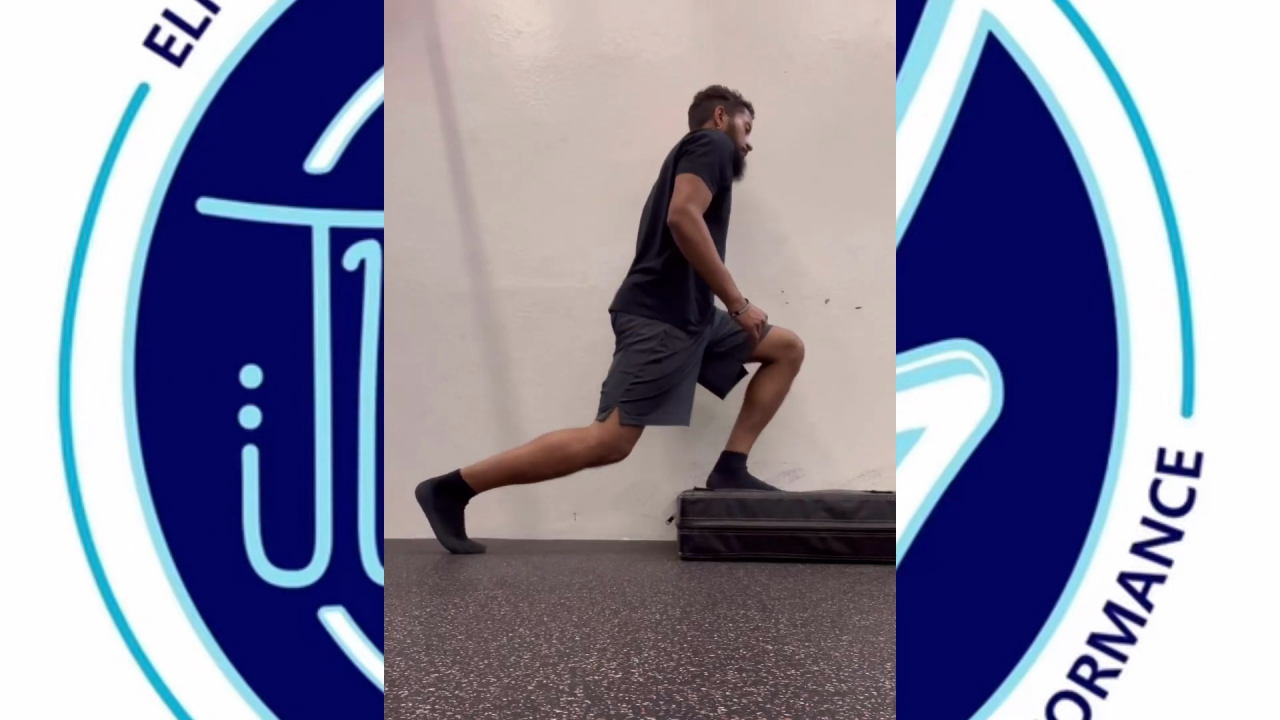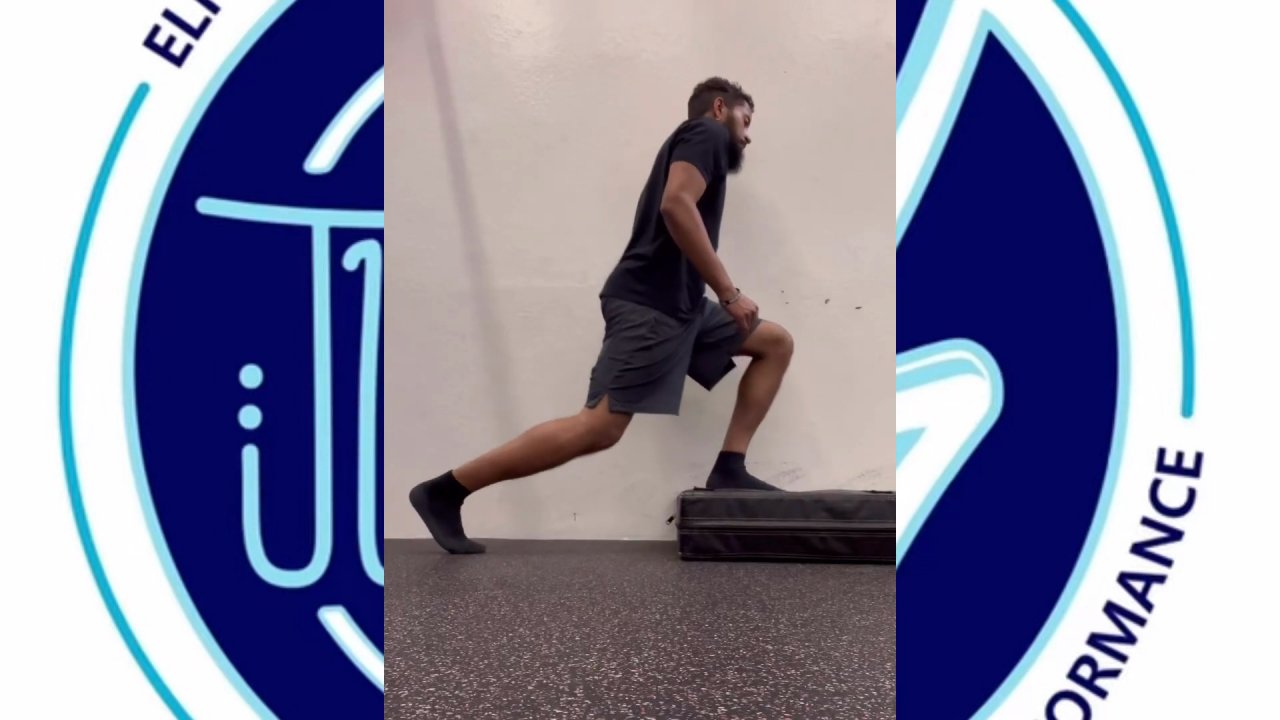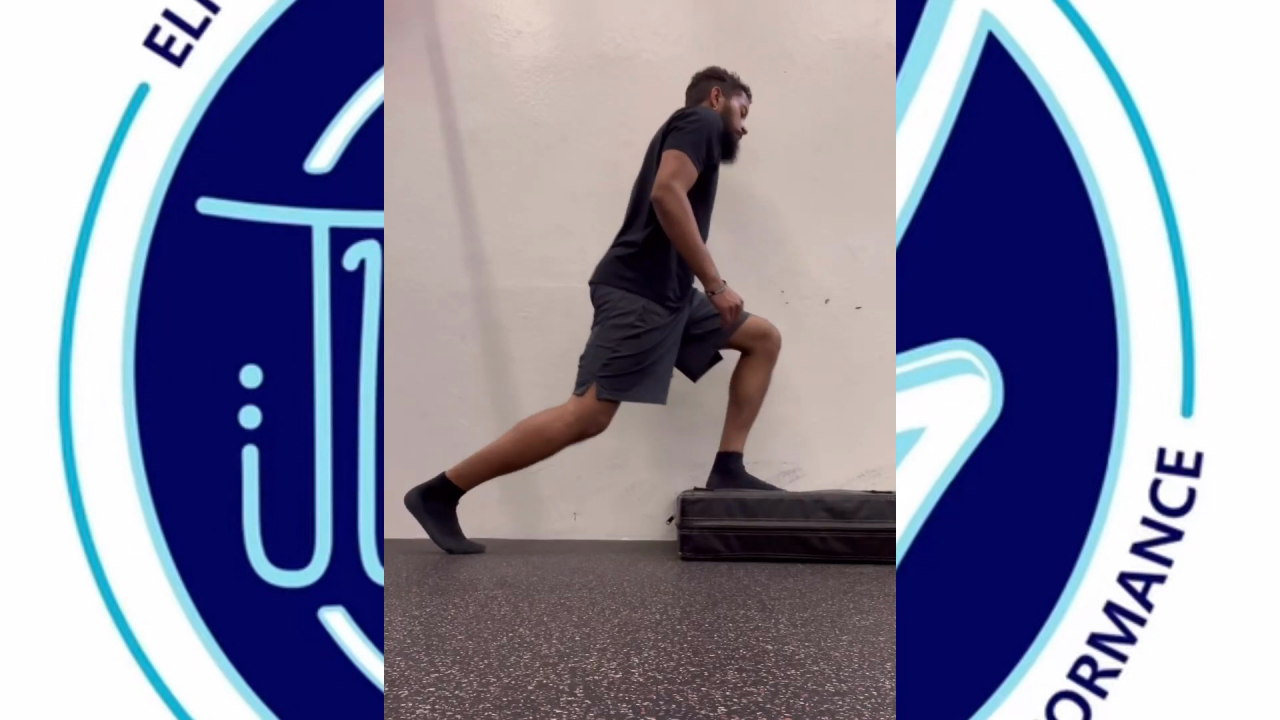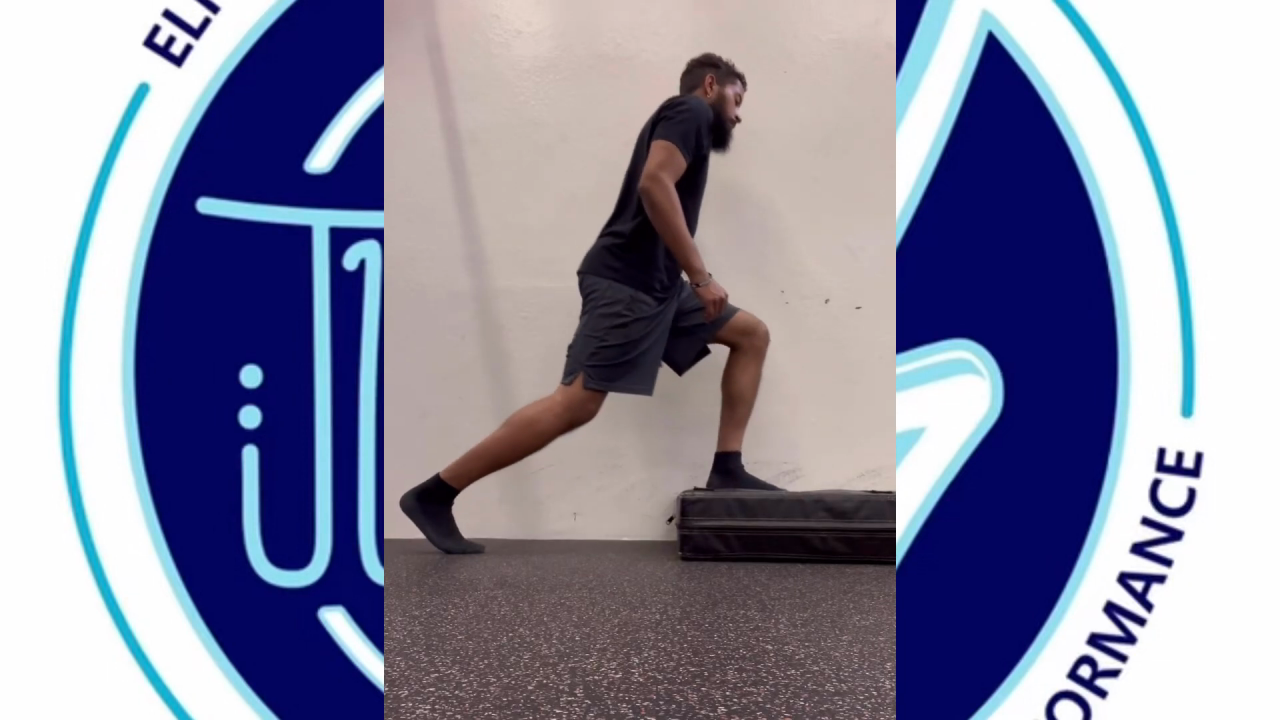
dt=0.1s
person 1, frame 1
left shoulder: (697, 155)
right shoulder: (712, 143)
right elbow: (684, 218)
right wrist: (738, 301)
left hip: (690, 314)
right hip: (660, 316)
left knee: (787, 347)
right knee: (609, 443)
left ankle: (730, 470)
right ankle: (449, 490)
person 1, frame 2
left shoulder: (694, 144)
right shoulder: (707, 132)
right elbow: (677, 206)
right wrist: (729, 291)
left hip: (681, 303)
right hip: (650, 302)
left knee: (777, 342)
right knee: (598, 428)
left ankle: (729, 469)
right ankle: (444, 491)
person 1, frame 3
left shoulder: (690, 132)
right shoulder: (700, 121)
right elbow: (667, 194)
right wrist: (717, 283)
left hip: (670, 292)
right hip: (639, 291)
left knee: (764, 338)
right knee: (589, 415)
left ankle: (727, 470)
right ankle: (438, 493)
person 1, frame 4
left shoulder: (684, 123)
right shoulder: (690, 109)
right elbow: (655, 185)
right wrist: (702, 275)
left hip: (657, 283)
right hip: (628, 281)
left knee: (752, 333)
right knee: (576, 403)
left ankle: (726, 469)
right ankle: (434, 494)
